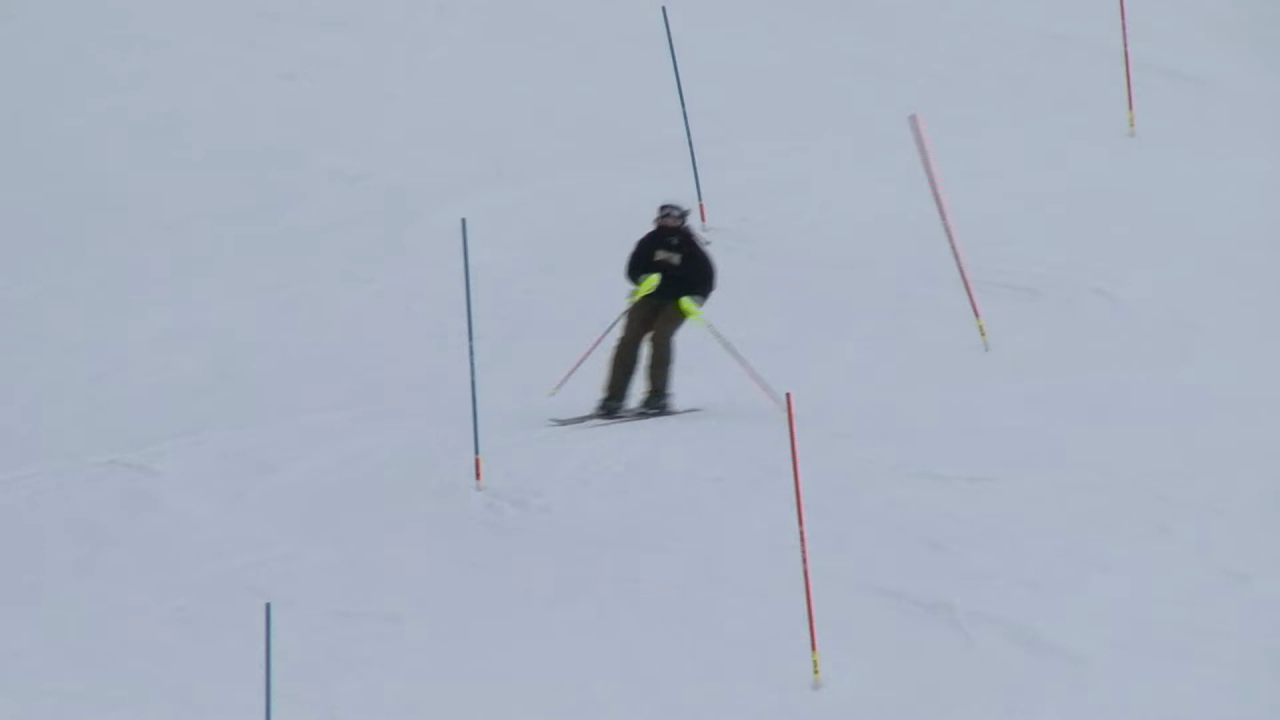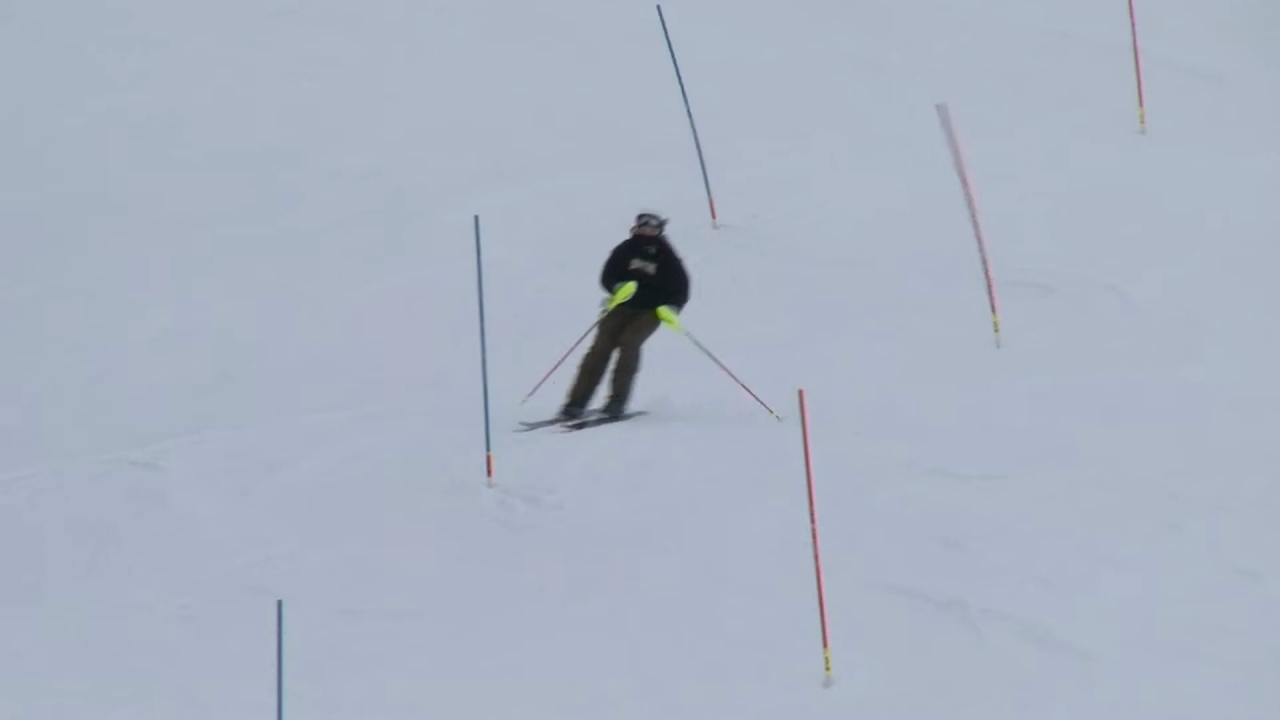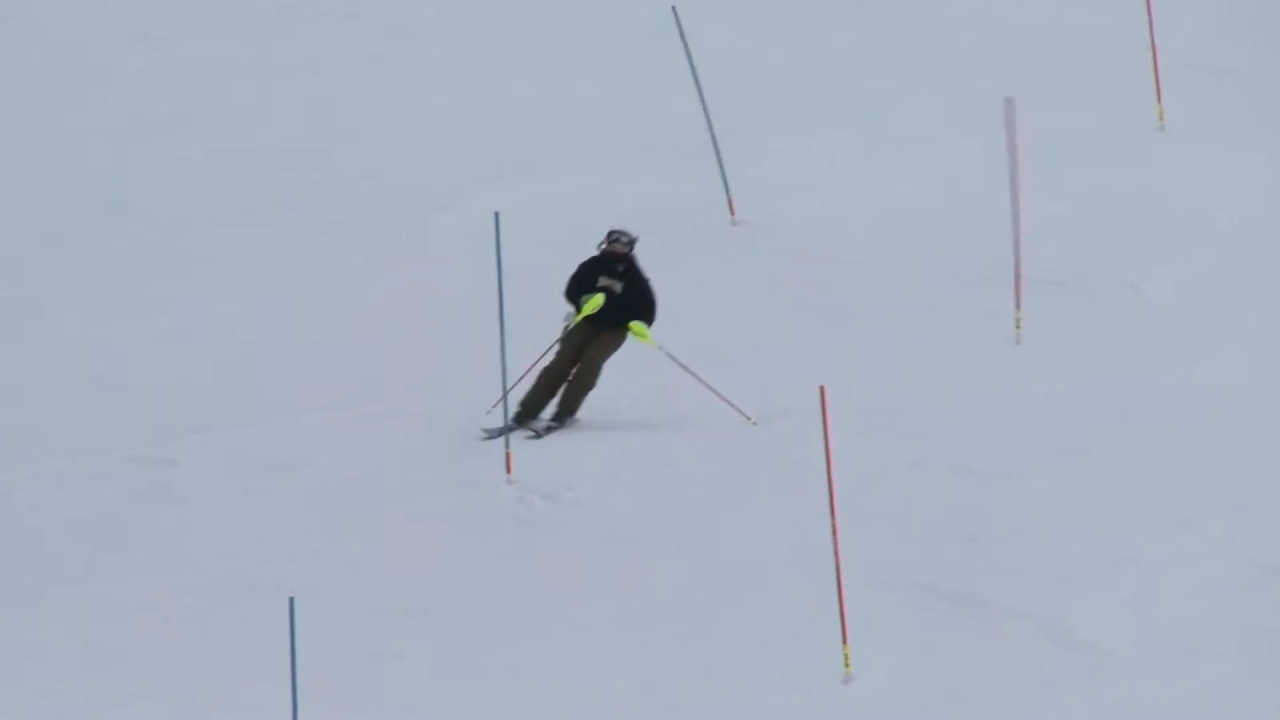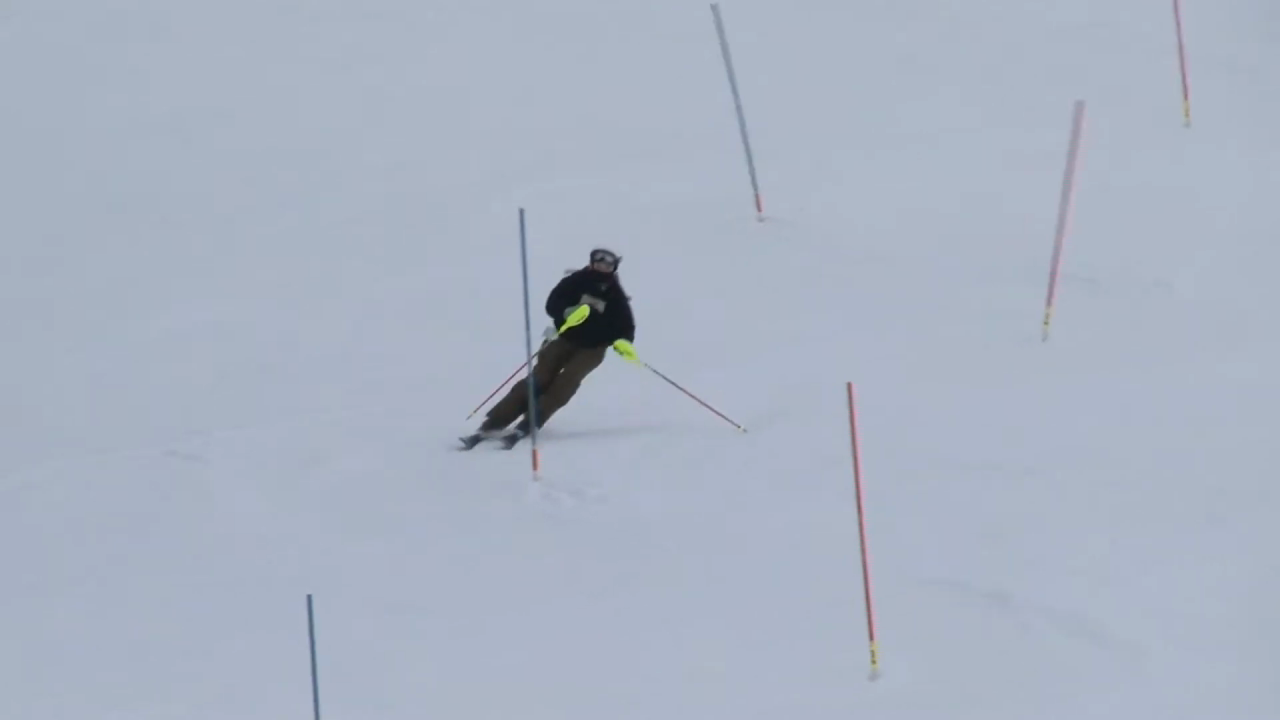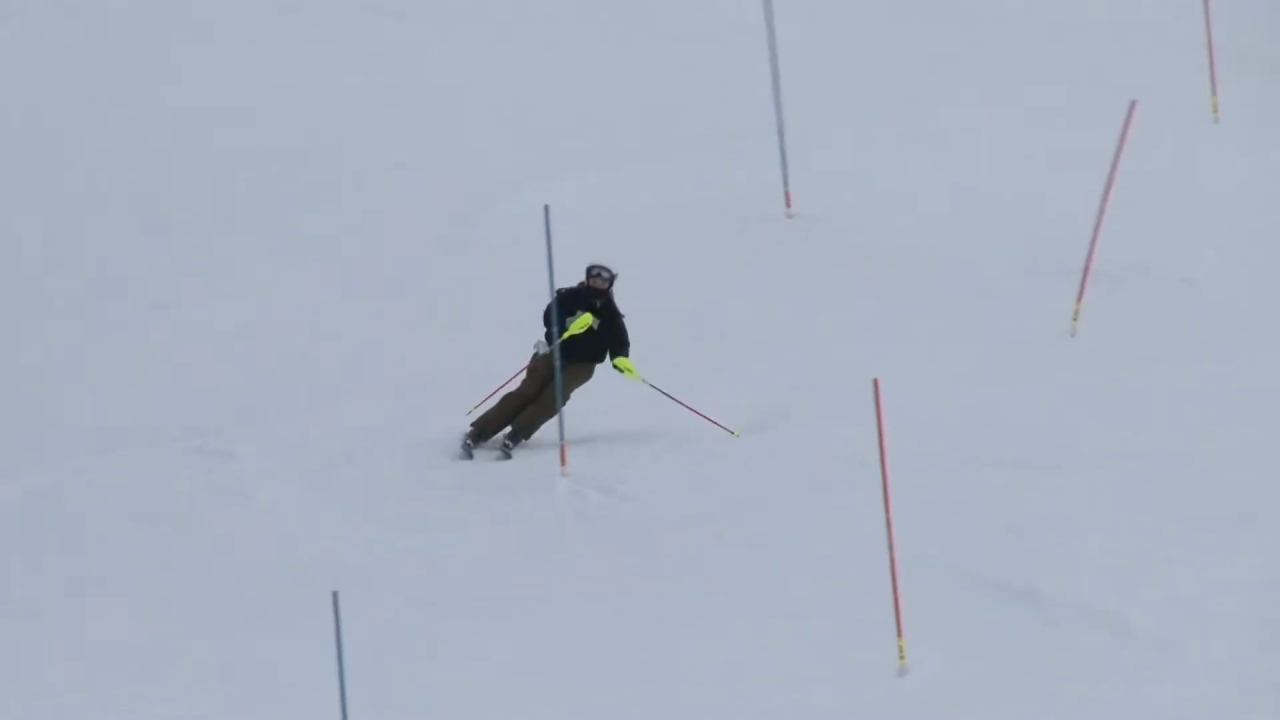
dt=0.1s
person 1, frame 1
left shoulder: (691, 248)
right shoulder: (651, 241)
left elbow: (706, 278)
right elbow: (633, 268)
left wrist: (695, 298)
right wrist: (642, 278)
left hip: (677, 302)
right hip: (649, 297)
left knee: (660, 335)
right knee: (629, 339)
left ankle: (658, 397)
right ankle: (613, 400)
person 1, frame 2
left shoulder: (667, 258)
right shoulder: (626, 249)
left elbow: (680, 288)
right elbow: (608, 276)
left wrist: (671, 308)
right wrist: (617, 287)
left hip: (649, 311)
right hip: (622, 306)
left knee: (628, 343)
right knee: (601, 348)
left ankle: (616, 402)
right ankle: (576, 405)
person 1, frame 3
left shoulder: (635, 276)
right shoulder: (595, 264)
left elbow: (647, 306)
right elbow: (572, 290)
left wrist: (640, 323)
right wrist: (583, 300)
left hip: (614, 330)
right hip: (586, 323)
left knee: (591, 361)
right knee: (562, 362)
left ankle: (563, 414)
right ankle: (525, 413)
person 1, frame 4
left shoulder: (616, 296)
right shoulder: (574, 282)
left elbow: (624, 326)
right elbow: (552, 304)
left wrist: (624, 342)
right wrist: (568, 312)
left hip: (590, 348)
right hip: (564, 338)
left knee: (569, 378)
right knee: (539, 379)
left ankle: (528, 425)
right ankle: (493, 423)
person 1, frame 5
left shoulder: (610, 314)
right shoulder: (570, 296)
left elbow: (618, 344)
right elbow: (550, 317)
left wrist: (621, 360)
right wrist: (570, 322)
left hip: (582, 364)
right hip: (553, 353)
left knee: (558, 392)
right knee: (526, 392)
left ankle: (516, 435)
right ankle: (478, 433)
